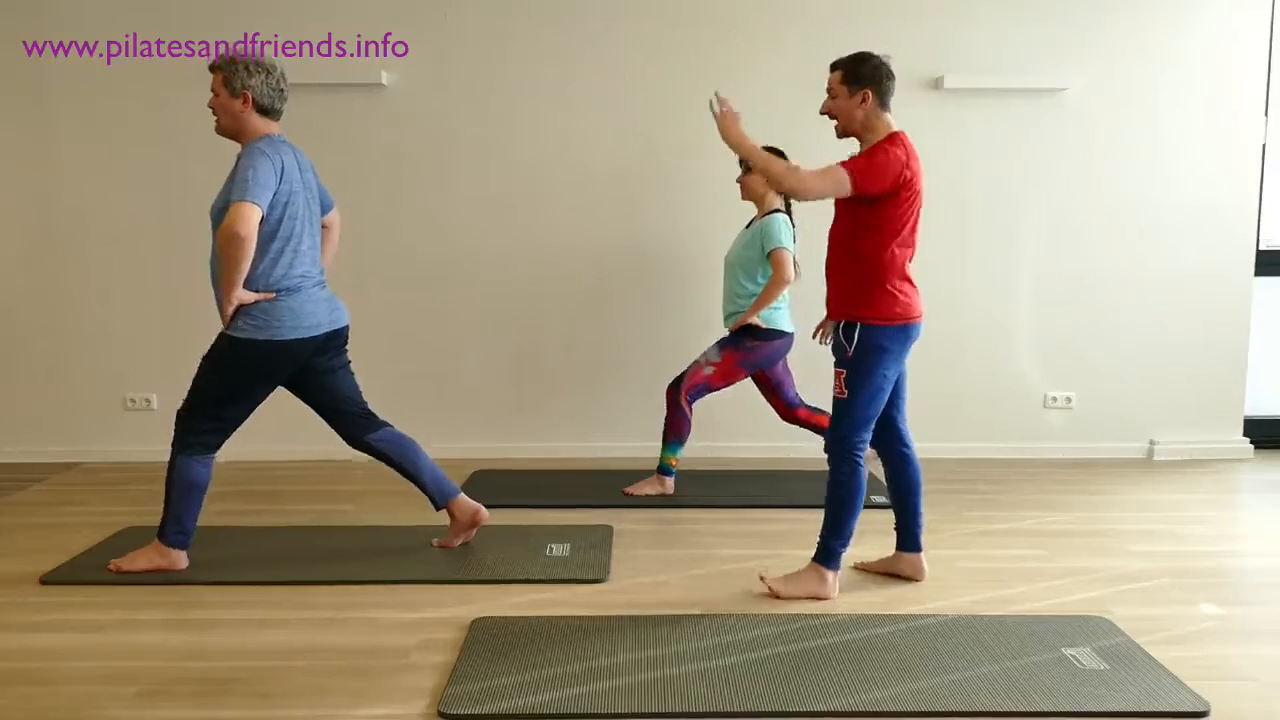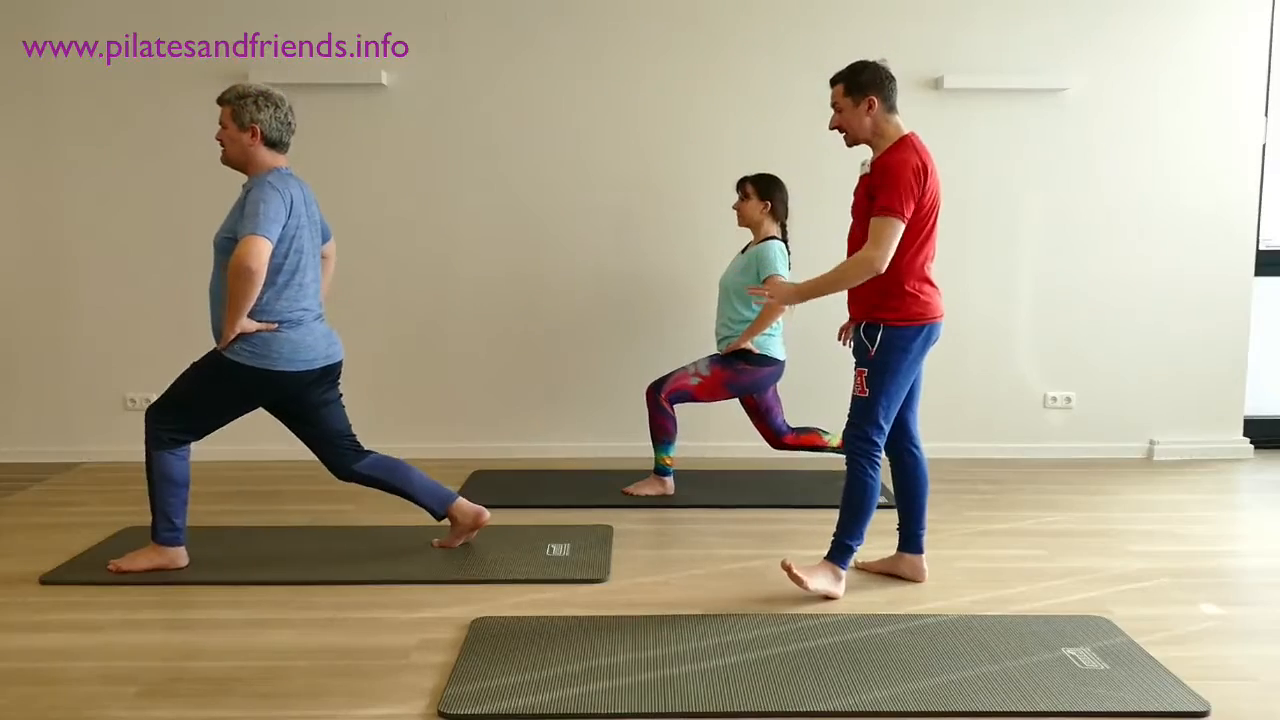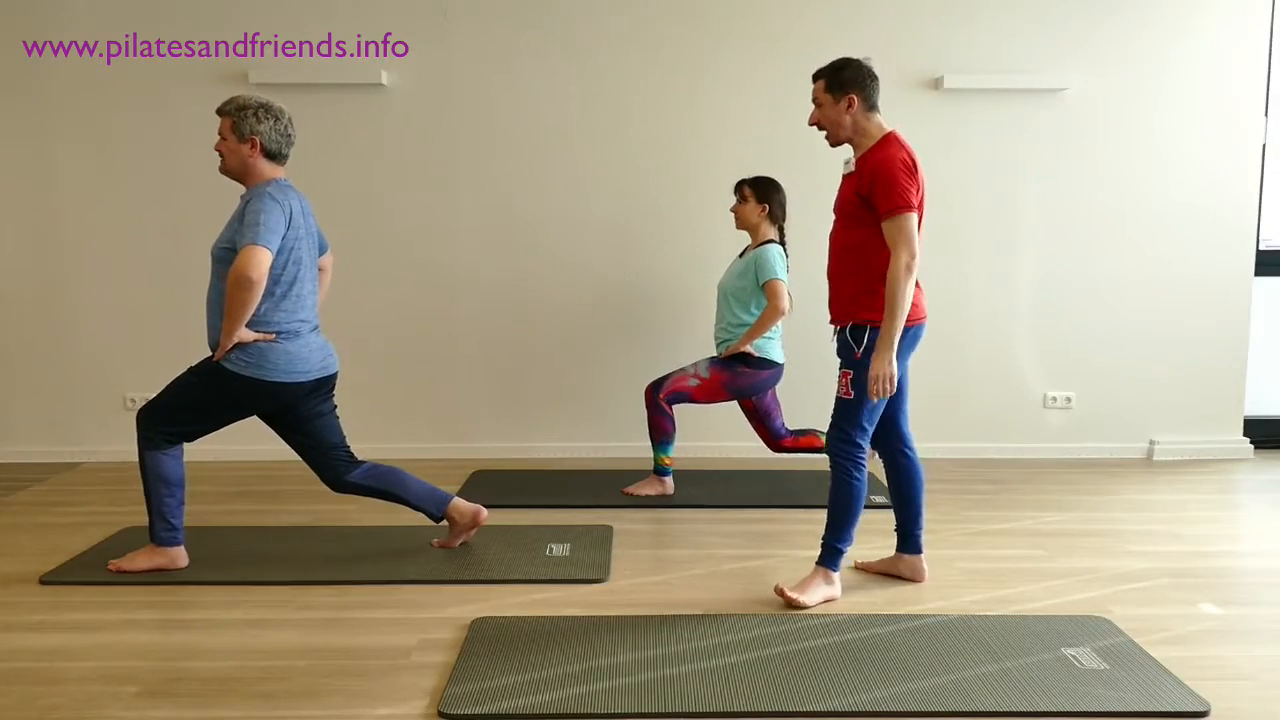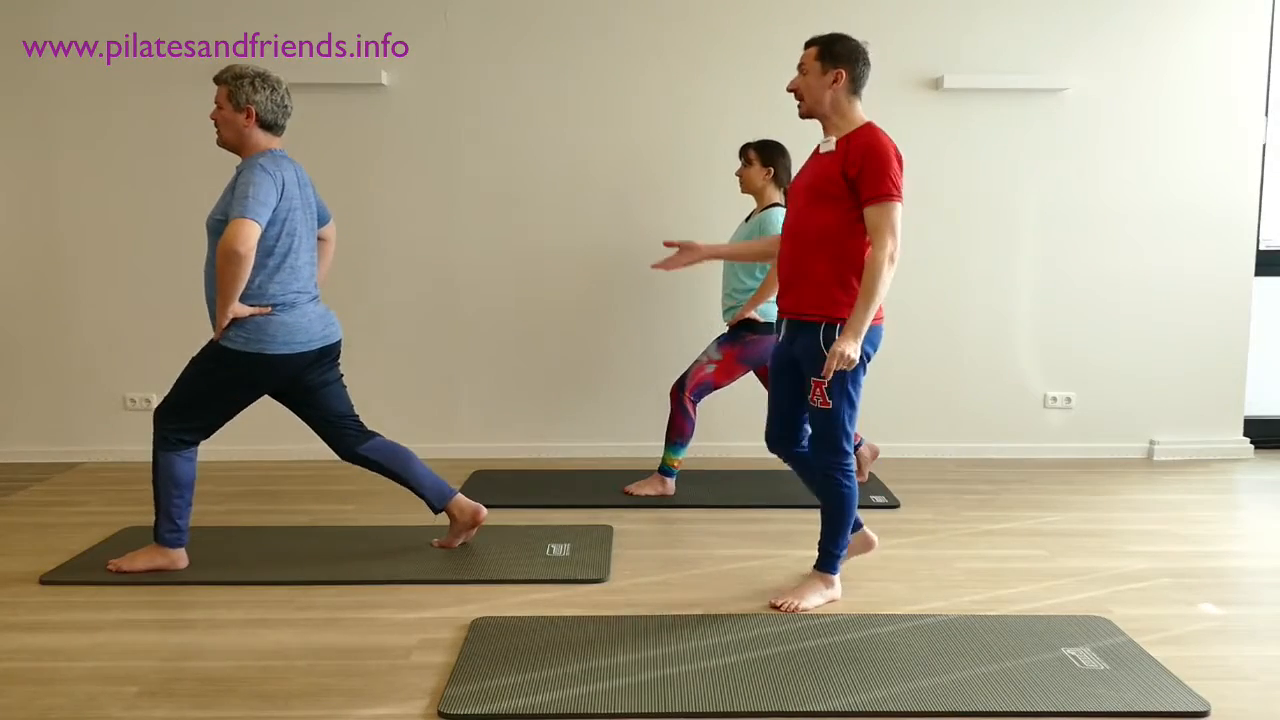
dt=0.7s
person 1, frame 1
left shoulder: (888, 158)
right shoulder: (883, 156)
left elbow: (804, 184)
left wrist: (737, 139)
right wrist: (843, 308)
left hip: (875, 326)
right hip: (884, 320)
left knee: (845, 444)
right knee: (890, 437)
left ankle: (823, 570)
right ankle: (910, 553)
person 1, frame 2
left shoulder: (901, 163)
right shoulder: (895, 158)
left elbow: (876, 259)
left wrist: (798, 293)
right wrist: (862, 313)
left hip: (896, 325)
right hip: (902, 321)
left knee: (863, 441)
right knee: (901, 439)
left ankle: (836, 567)
right ankle: (911, 554)
person 1, frame 3
left shoulder: (888, 161)
right shoulder: (870, 160)
left elbow: (905, 259)
left wrist: (885, 347)
left hip: (876, 329)
right hip: (873, 326)
left knee: (847, 444)
right knee: (892, 440)
left ankle: (827, 572)
right ankle: (910, 555)
person 1, frame 4
left shoulder: (873, 148)
right shoulder: (823, 153)
left elbow: (886, 249)
right elbow: (791, 243)
left wrist: (853, 332)
right wrist: (709, 252)
left hip: (835, 332)
right hip: (797, 324)
left knee: (831, 448)
right knee: (785, 438)
left ankle: (827, 575)
right ankle: (852, 531)
person 2, frame 1
left shoulder: (260, 156)
right shoulder: (292, 157)
left elbow: (239, 227)
right elbow: (330, 220)
left wrist: (231, 294)
left hip: (268, 331)
right hip: (320, 324)
left knee: (196, 431)
right knee: (360, 424)
left ankle: (170, 548)
right ankle: (459, 505)
person 2, frame 2
left shoulder: (268, 190)
right shoulder: (295, 189)
left elbow: (250, 260)
right elbow: (327, 251)
left wrist: (233, 322)
left hip: (263, 357)
right hip: (313, 355)
left knee: (166, 426)
right knee: (349, 459)
left ankle: (168, 547)
right ankle: (460, 510)
person 2, frame 3
left shoulder: (267, 200)
right shoulder: (291, 200)
left elbow: (251, 270)
right elbow: (324, 262)
left wrist: (232, 332)
left hip: (259, 367)
right hip: (308, 365)
left knee: (156, 426)
right knee: (342, 470)
left ankle: (167, 548)
right ankle: (457, 510)
person 2, frame 4
left shoulder: (259, 172)
right shoulder: (290, 171)
left elbow: (238, 243)
right elbow: (326, 233)
left wrist: (226, 307)
left hip: (259, 343)
right hip: (312, 337)
left knee: (174, 426)
right knee: (352, 437)
left ankle: (168, 548)
right ankle: (457, 506)
person 3, frame 1
left shoulder: (775, 222)
right shoulder: (759, 222)
left elbow: (784, 275)
left wrist: (750, 315)
left hip: (762, 336)
right hip: (763, 337)
left knee: (681, 391)
right knee: (793, 408)
left ankle: (663, 478)
person 3, frame 2
left shoulder: (770, 249)
right shoulder: (755, 247)
left elbow: (779, 302)
left wrist: (744, 340)
left hip: (753, 360)
right hip: (754, 361)
left knee: (660, 393)
right knee: (781, 436)
left ankle: (662, 479)
person 3, frame 3
left shoulder: (768, 253)
right shoulder: (754, 250)
left elbow: (779, 306)
left wrist: (742, 342)
left hip: (756, 364)
right hip: (748, 364)
left knee: (658, 393)
right knee: (776, 435)
left ankle: (661, 479)
person 3, frame 4
left shoulder: (774, 216)
right shoulder: (759, 215)
left wrist: (749, 308)
right wrist: (747, 309)
left hip: (759, 330)
right hip: (759, 330)
left knee: (685, 391)
left ankle: (665, 479)
